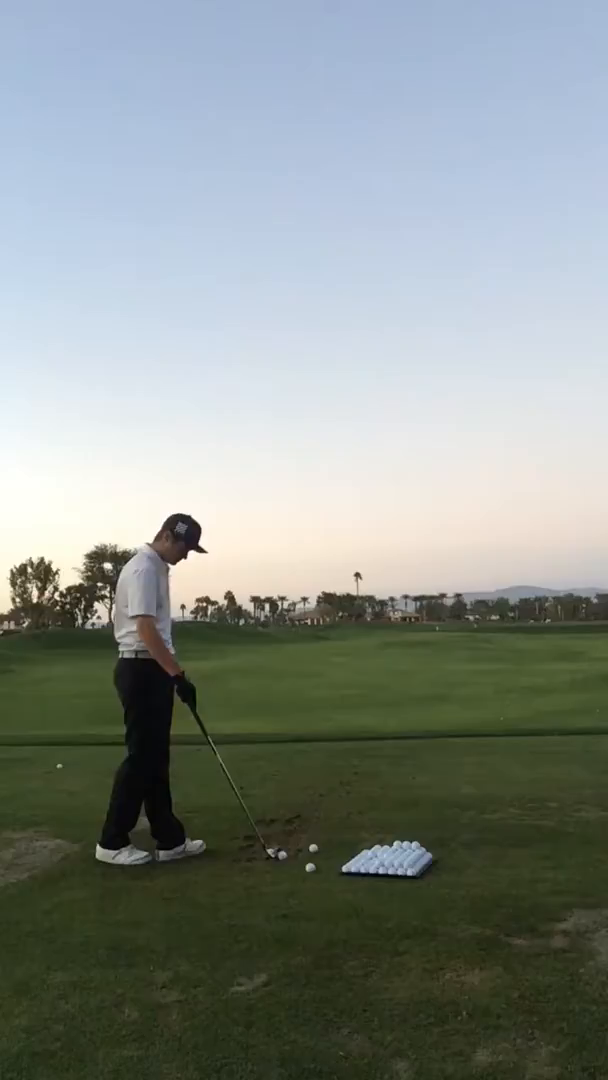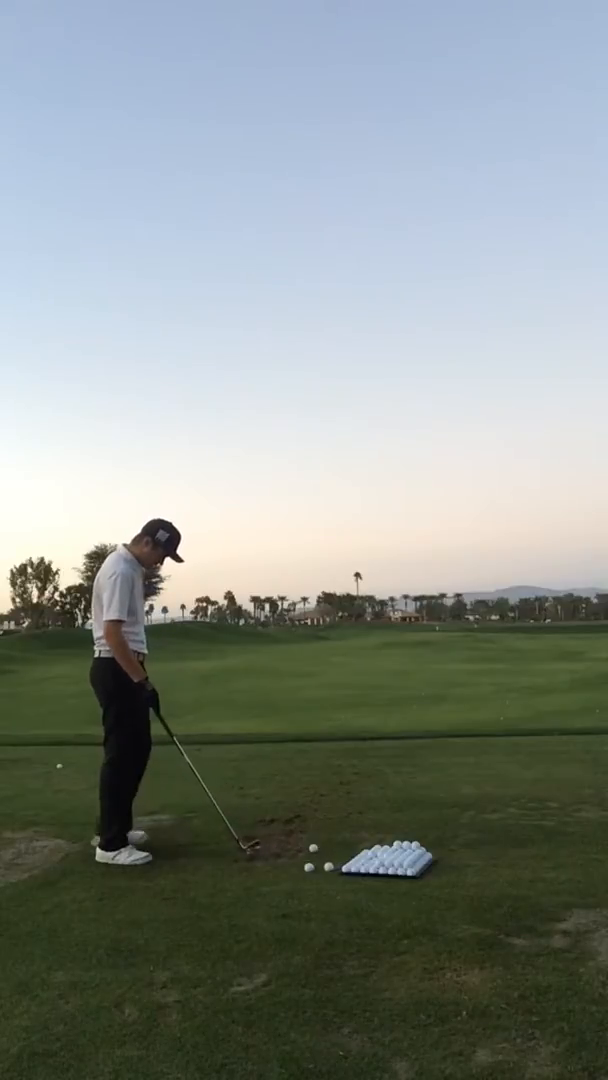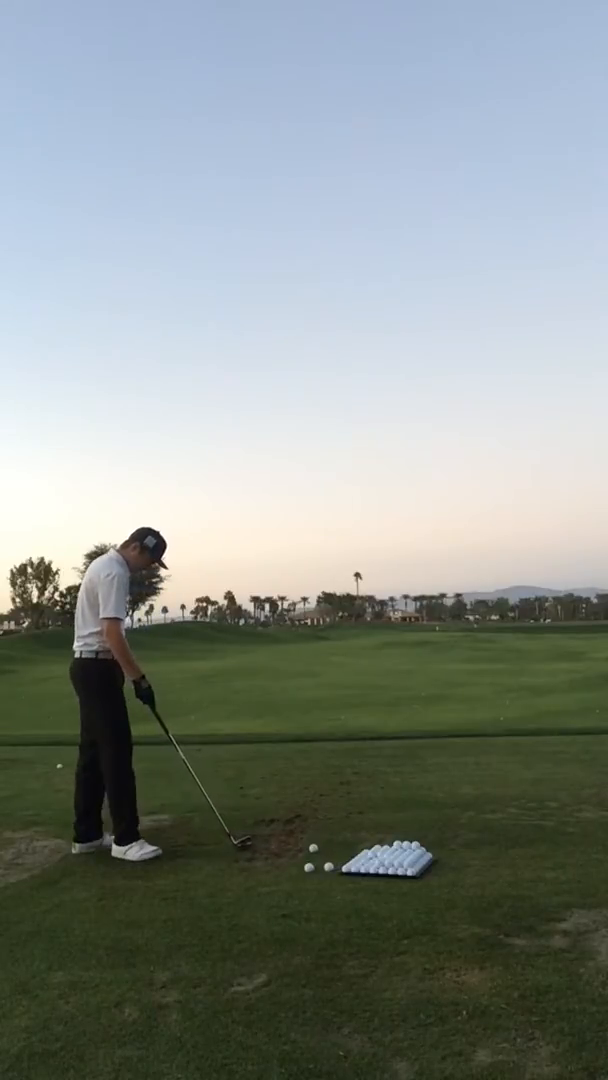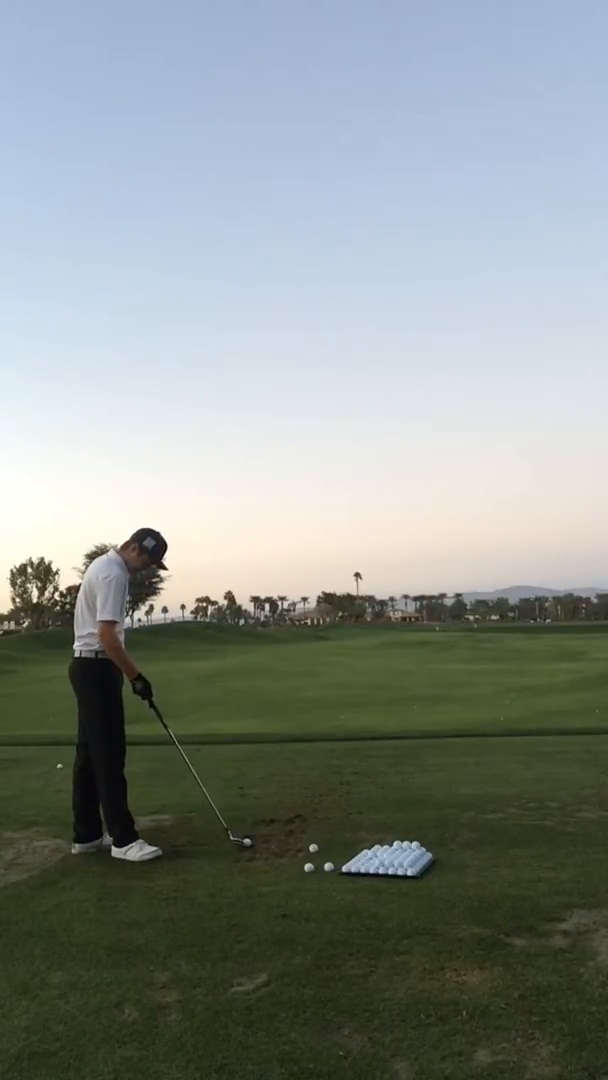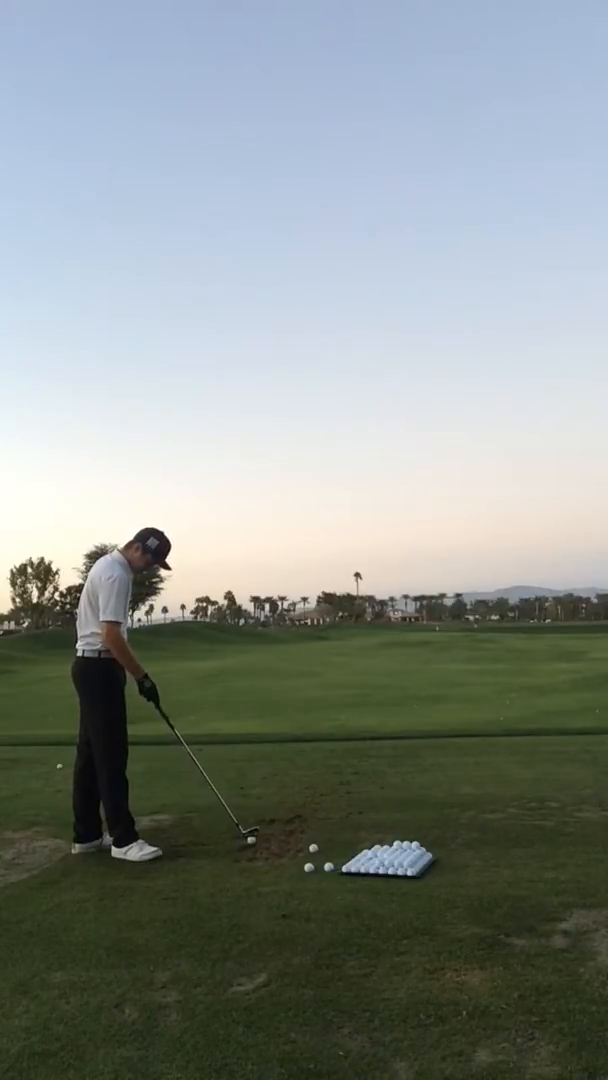
dt=1s
person 1, frame 1
left shoulder: (156, 567)
right shoulder: (143, 569)
right elbow: (146, 630)
left wrist: (171, 674)
right wrist: (178, 674)
left hip: (151, 671)
right hip: (141, 671)
left knee: (155, 759)
right knee: (140, 757)
left ankle: (169, 840)
right ankle: (112, 842)
person 1, frame 2
left shoulder: (128, 566)
right shoulder: (121, 572)
right elbow: (112, 633)
right wrist: (142, 681)
left hip: (124, 670)
right hip: (117, 671)
left knee: (136, 749)
right knee: (122, 754)
left ankle: (113, 826)
right ankle: (111, 843)
person 1, frame 3
left shoulder: (103, 565)
right shoulder: (114, 573)
right elbow: (112, 632)
right wrist: (139, 679)
left hip: (89, 665)
right hip: (98, 668)
left knee: (94, 751)
right knee: (116, 751)
left ankle: (87, 834)
right ankle: (125, 838)
person 1, frame 4
left shoulder: (104, 565)
right shoulder: (113, 574)
right elbow: (107, 635)
left wrist: (128, 673)
right wrist: (136, 676)
left hip: (87, 665)
right hip: (97, 668)
left knee: (90, 753)
right knee: (109, 754)
left ankle: (86, 834)
right ankle: (123, 838)
person 1, frame 5
left shoulder: (107, 565)
right shoulder: (116, 575)
right elbow: (112, 636)
right wrist: (142, 677)
left hip: (90, 665)
right hip: (100, 668)
left knee: (91, 753)
right knee: (111, 754)
left ankle: (86, 834)
right ankle: (123, 838)
